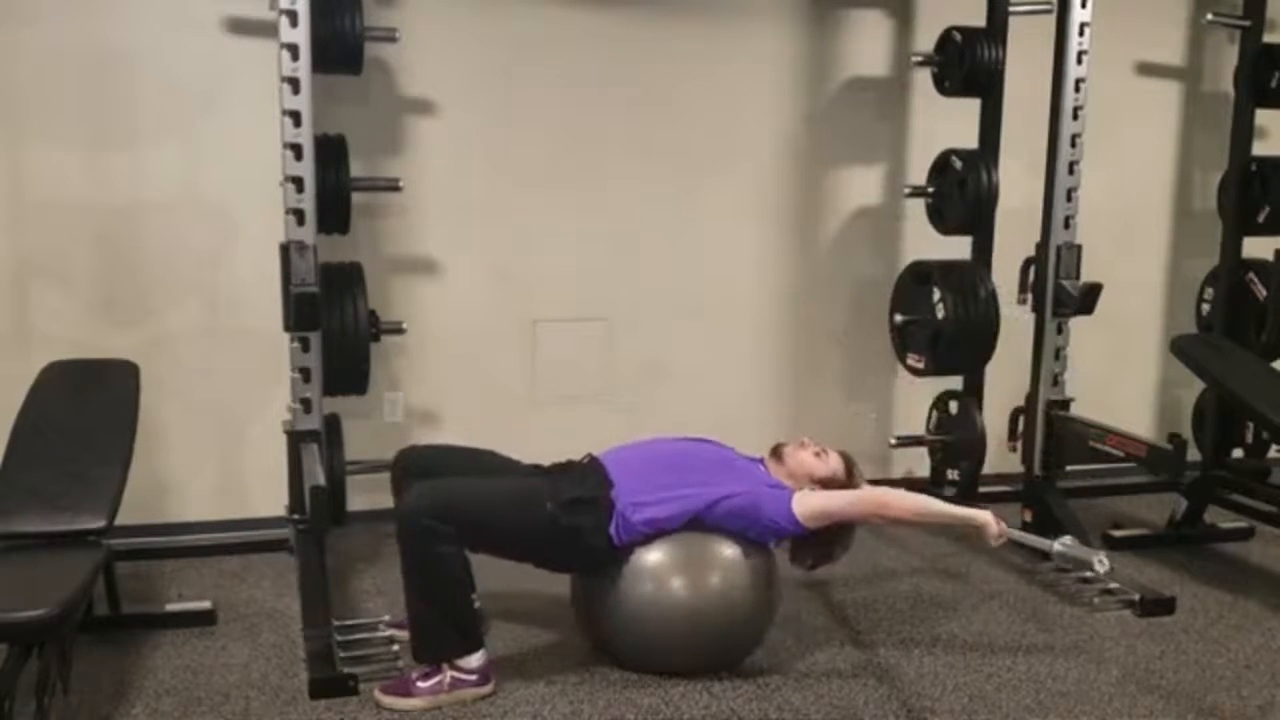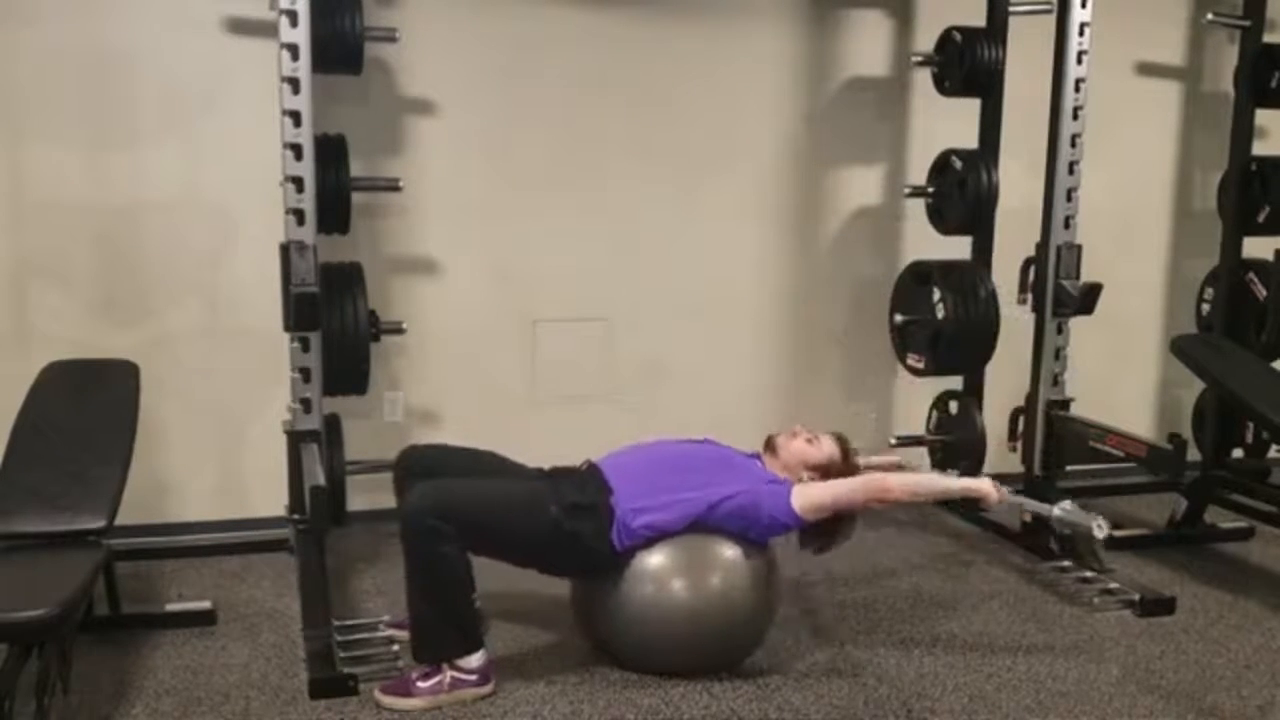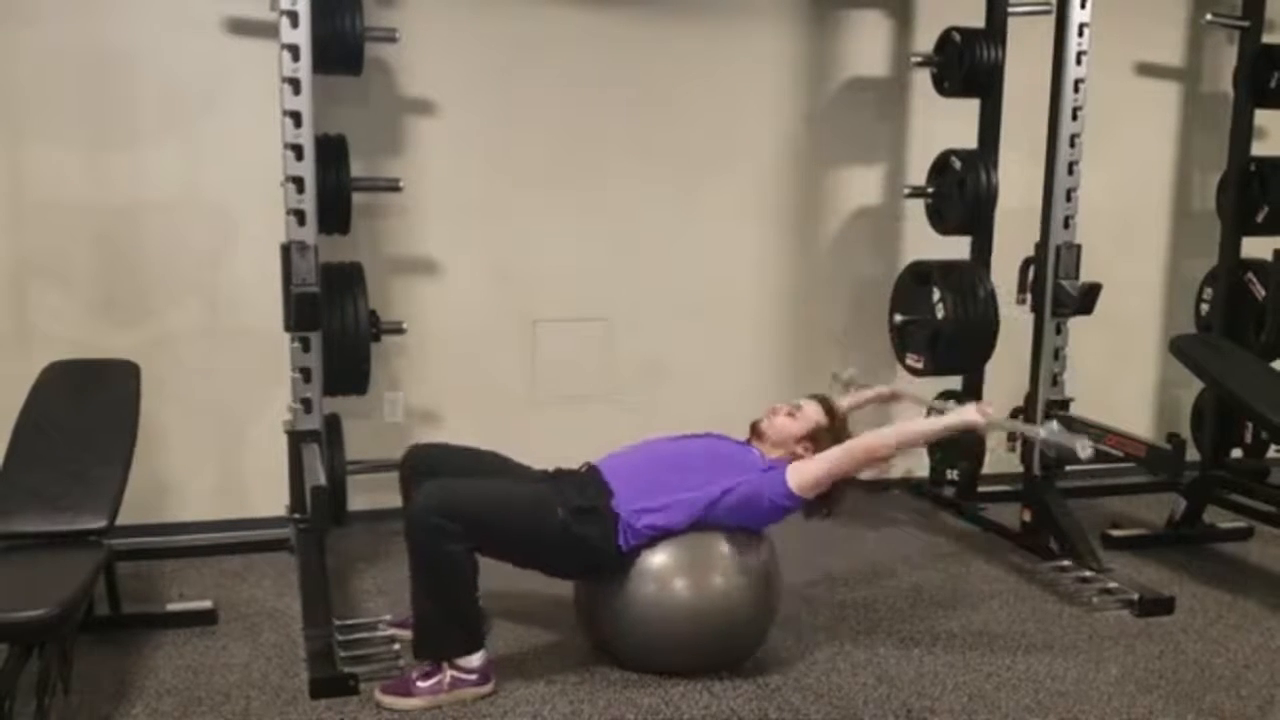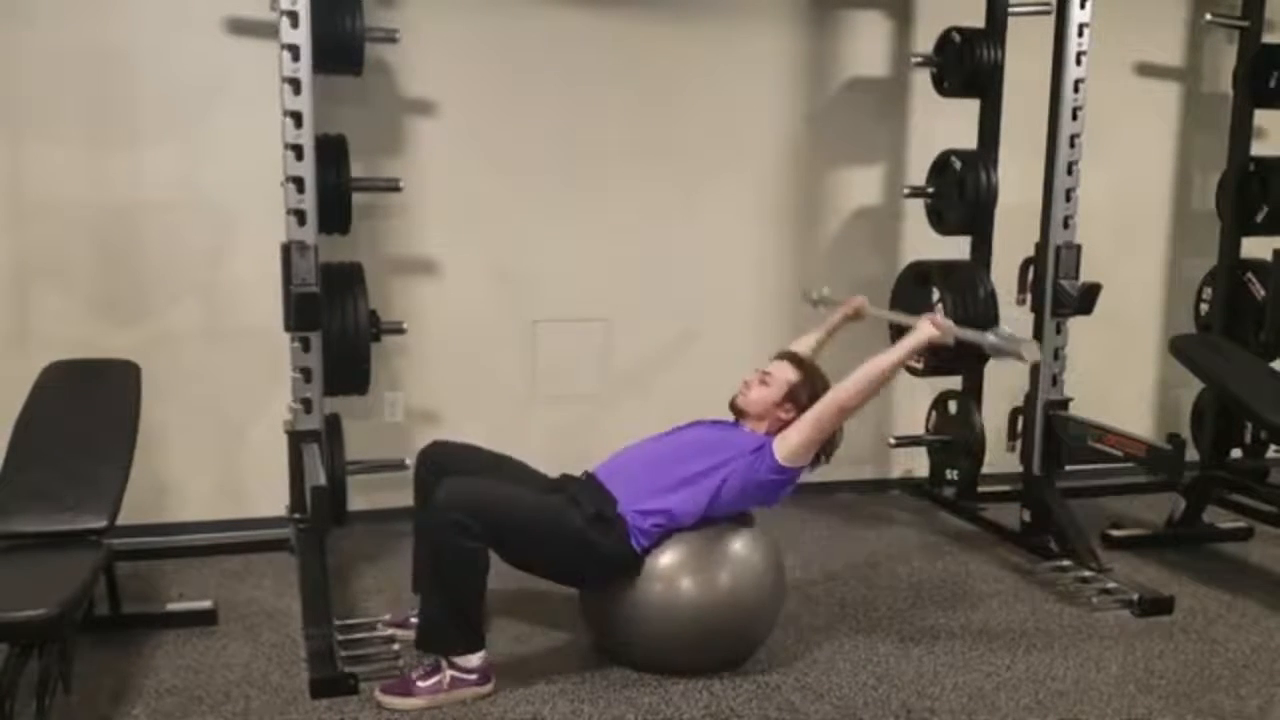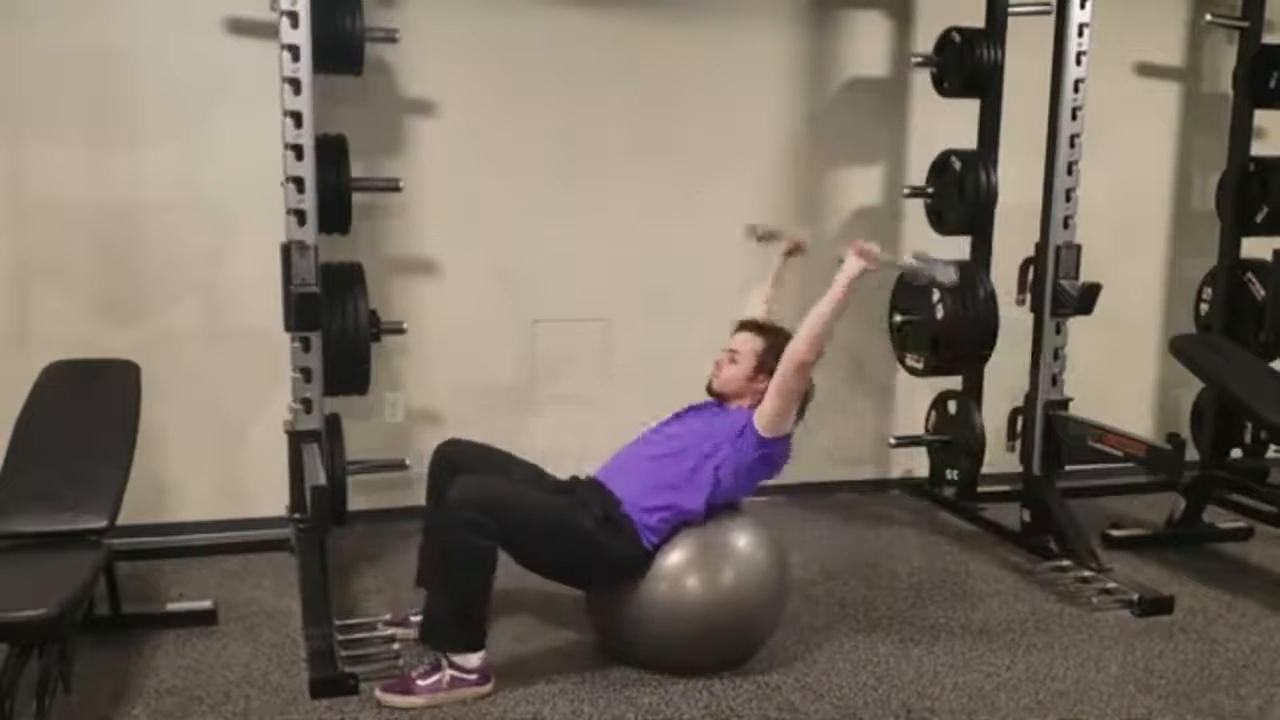
dt=0.2s
person 1, frame 1
left shoulder: (776, 505)
right shoulder: (755, 473)
left elbow: (876, 503)
left wrist: (971, 513)
left hip: (584, 519)
right hip: (574, 482)
left knee: (423, 509)
right knee: (415, 466)
left ankle: (459, 663)
right ankle: (449, 610)
person 1, frame 2
left shoulder: (777, 501)
right shoulder: (753, 470)
left elbow: (874, 488)
left wrist: (968, 483)
left hip: (585, 524)
right hip: (574, 487)
left knee: (427, 508)
right knee: (418, 466)
left ankle: (459, 664)
right ankle: (446, 616)
person 1, frame 3
left shoulder: (779, 484)
right shoulder: (751, 455)
left elbow: (863, 450)
right elbow: (813, 412)
left wrist: (953, 419)
right wrist: (867, 395)
left hip: (594, 529)
right hip: (577, 492)
left knee: (437, 505)
right knee: (426, 464)
left ankle: (459, 662)
right ankle: (443, 618)
person 1, frame 4
left shoulder: (772, 461)
right shoulder: (738, 433)
left elbow: (837, 403)
right elbow: (789, 368)
left wrist: (913, 341)
right wrist: (834, 321)
left hip: (604, 537)
right hip: (583, 500)
left knee: (456, 503)
right knee: (441, 462)
left ankle: (461, 662)
right ankle: (441, 614)
person 1, frame 5
left shoulder: (762, 434)
right shoulder: (720, 410)
left elbow: (798, 361)
right elbow: (754, 329)
left wrist: (846, 276)
right wrist: (778, 261)
left hip: (613, 539)
right hip: (586, 500)
left knee: (472, 500)
right knee: (457, 458)
left ankle: (462, 663)
right ankle: (443, 611)
